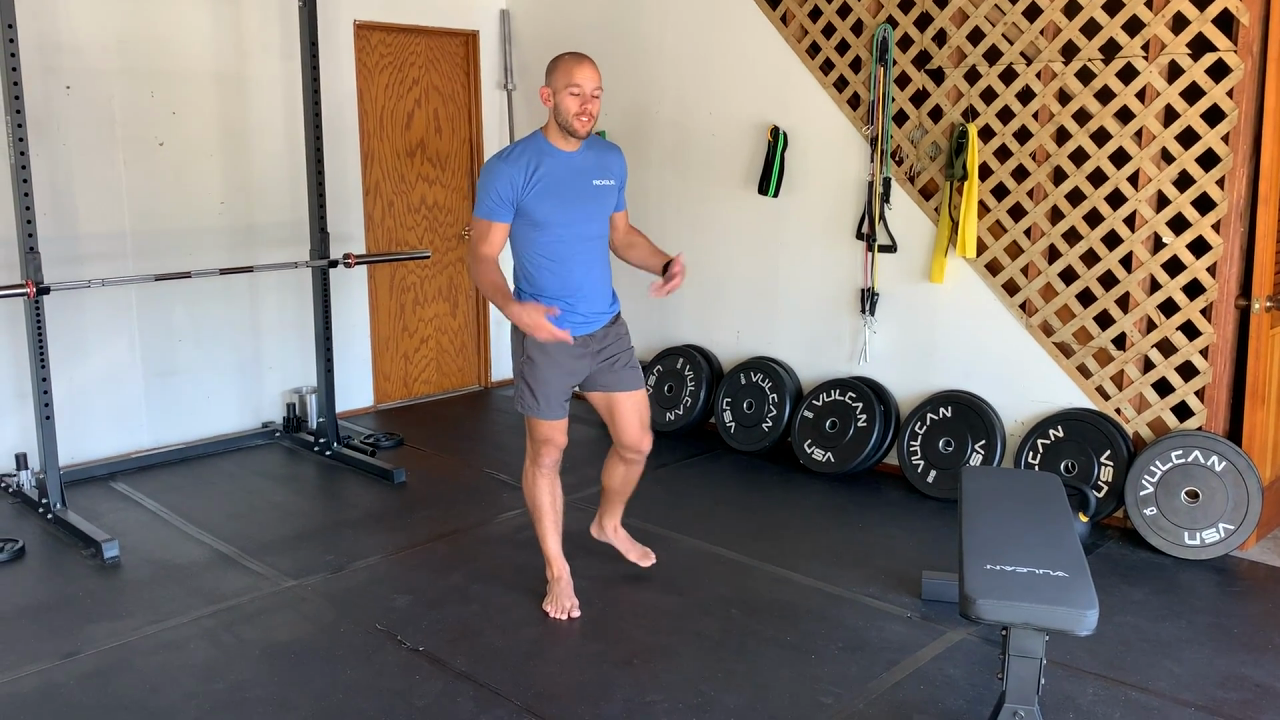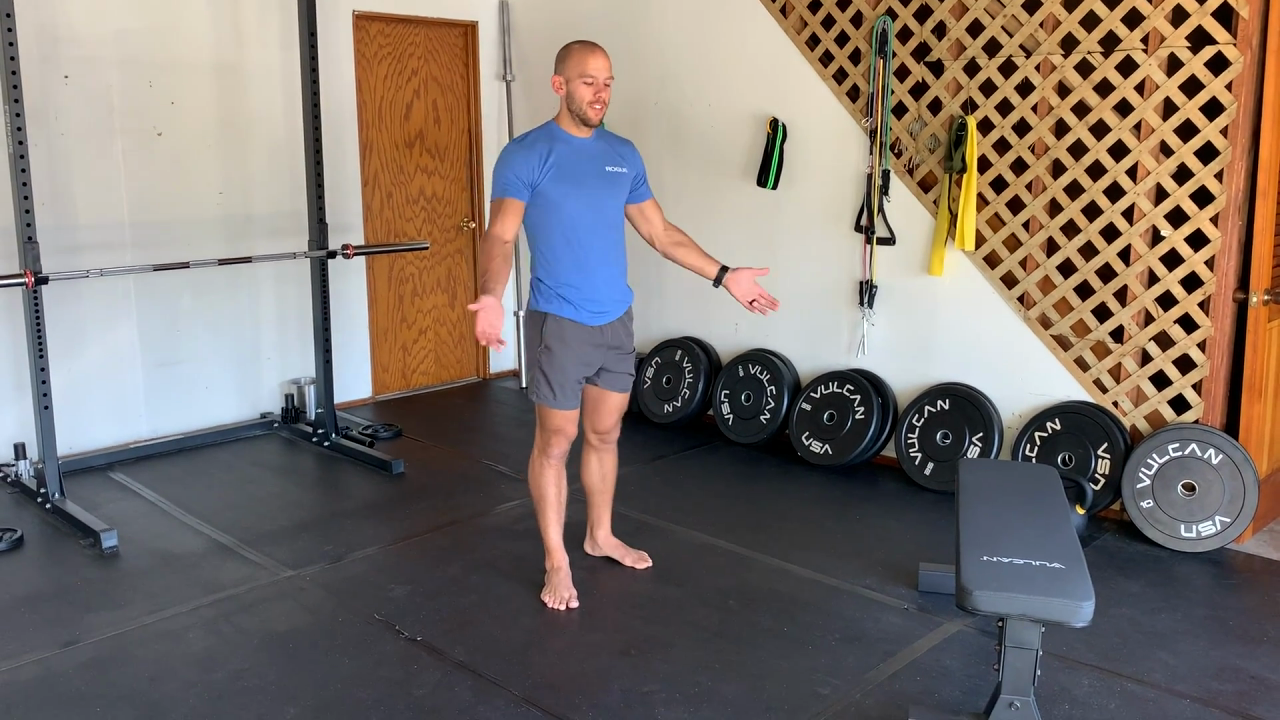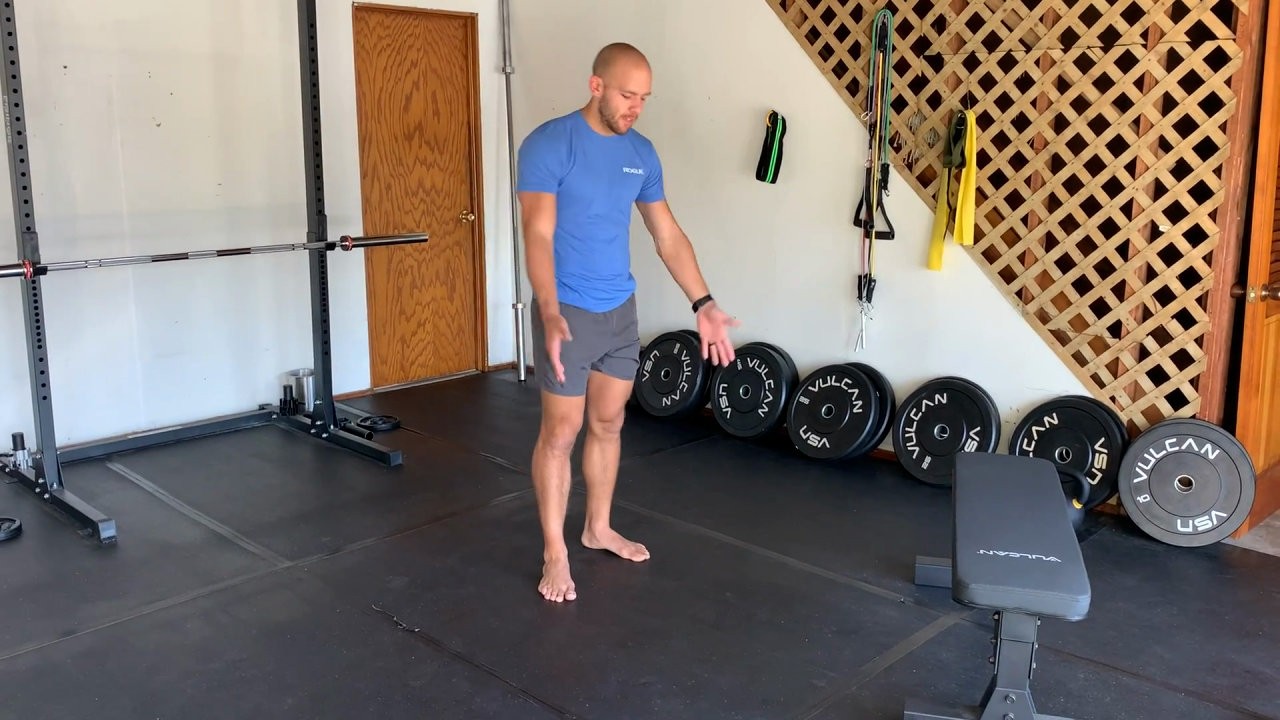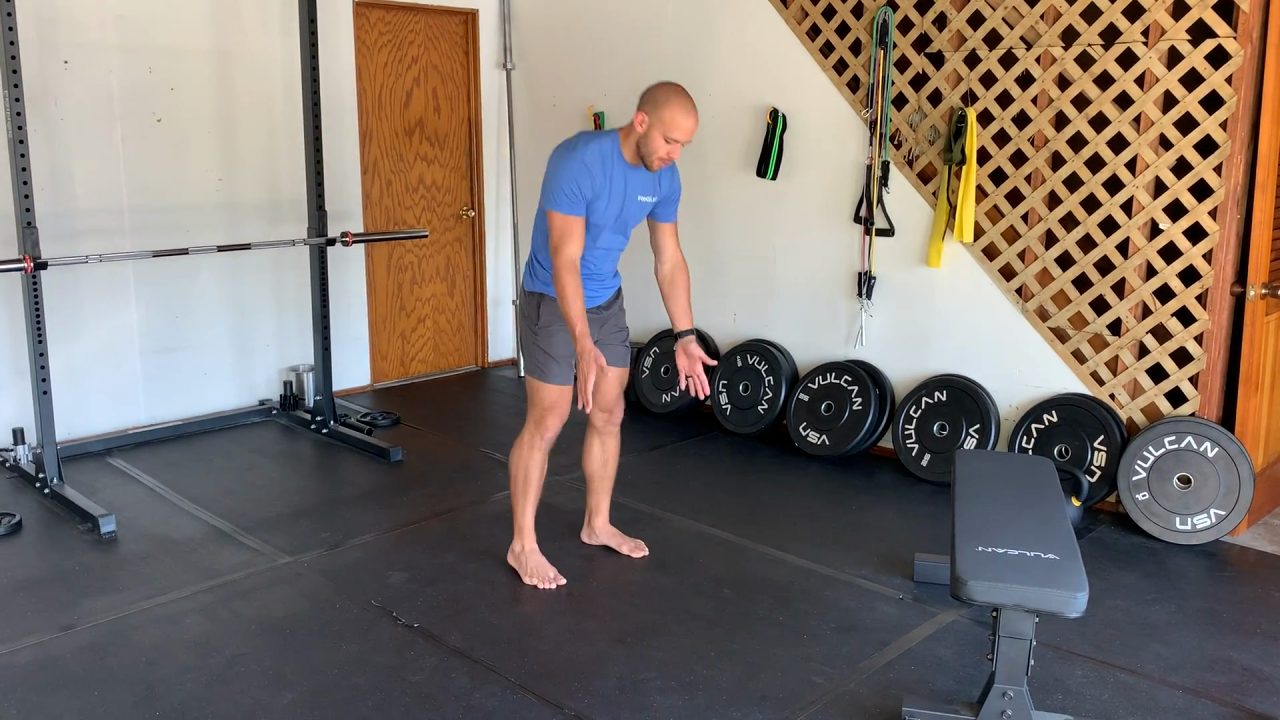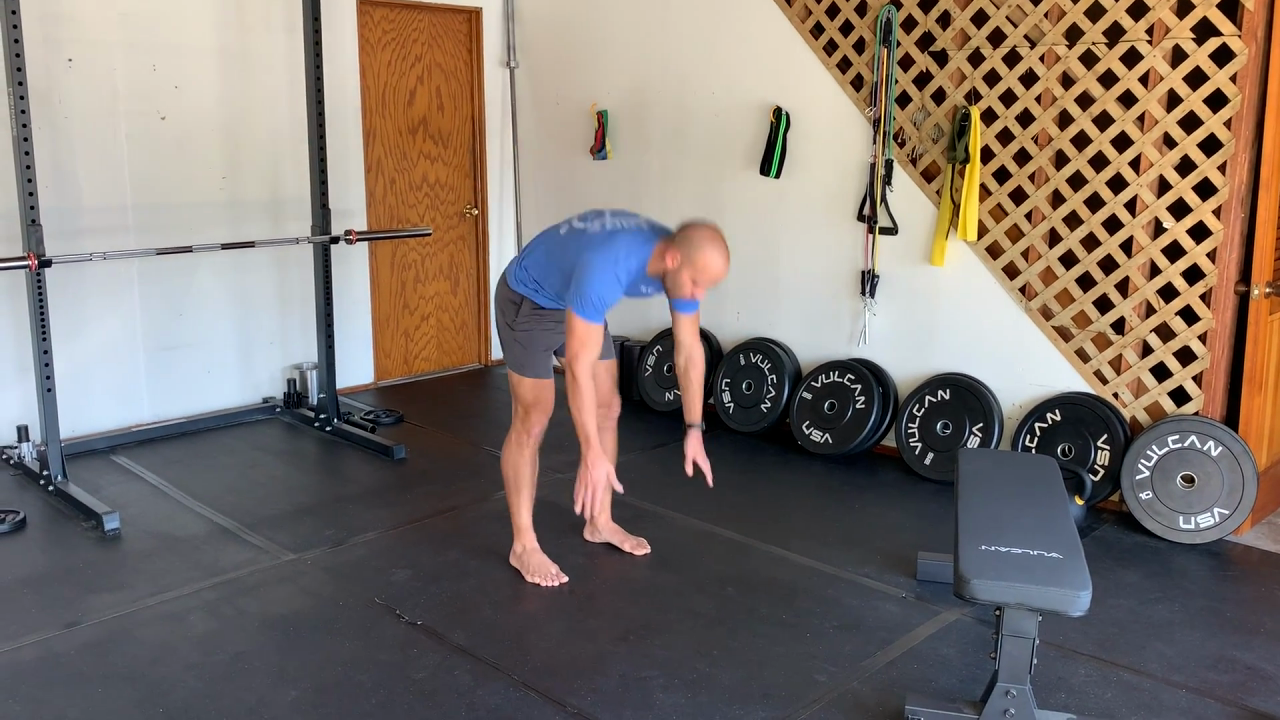
dt=0.3s
person 1, frame 1
left shoulder: (611, 159)
right shoulder: (509, 168)
right elbow: (483, 256)
left wrist: (665, 264)
right wrist: (513, 308)
left hip: (607, 330)
right hip: (543, 335)
left knee: (636, 442)
right knee: (547, 454)
left ankle: (609, 522)
right ankle: (558, 570)
person 1, frame 2
left shoulder: (624, 154)
right shoulder: (525, 155)
left elbow: (659, 231)
right elbow: (499, 236)
left wrist: (724, 275)
right wrist: (491, 296)
left hip: (616, 321)
right hip: (559, 324)
left knee: (604, 436)
right knee: (556, 442)
left ankle: (600, 536)
right ankle: (556, 561)
person 1, frame 3
left shoulder: (642, 152)
right shoulder: (548, 145)
left elbow: (668, 235)
right elbow: (539, 237)
left wrist: (703, 304)
right wrist: (551, 315)
left hip: (621, 309)
right hip: (569, 313)
left knee: (608, 424)
right knee: (561, 432)
left ankle: (598, 528)
right ankle: (555, 553)
person 1, frame 4
left shoulder: (664, 176)
right shoulder: (578, 161)
left elbow: (670, 260)
right elbow: (565, 259)
left wrist: (685, 337)
right wrist: (583, 346)
left hip: (606, 299)
right hip: (550, 298)
left knee: (609, 414)
right knee: (546, 422)
left ankle: (597, 524)
right ankle: (522, 543)
person 1, frame 5
left shoulder: (679, 268)
right shoulder: (604, 267)
left elbow: (689, 348)
right elbow: (580, 367)
left wrist: (693, 428)
right wrist: (592, 455)
left hip: (577, 303)
right hip: (528, 298)
left knee: (608, 405)
right knee: (533, 419)
left ankle: (600, 522)
right ankle: (523, 545)
